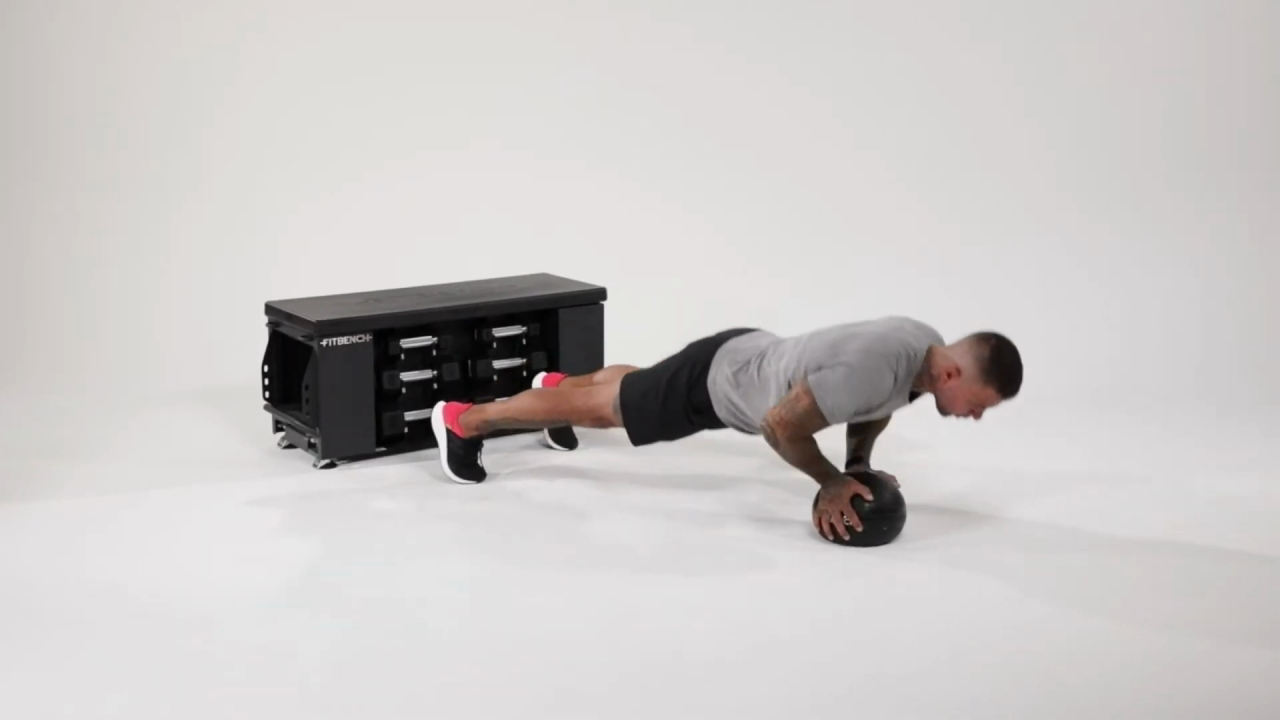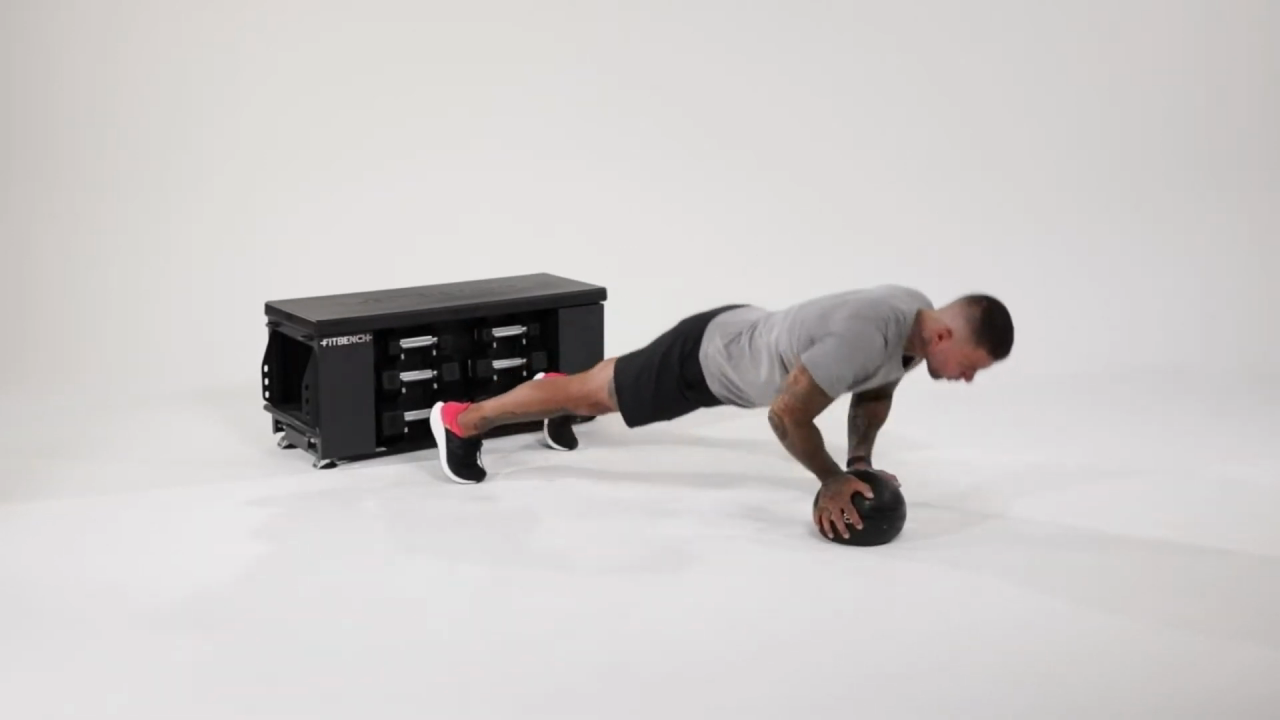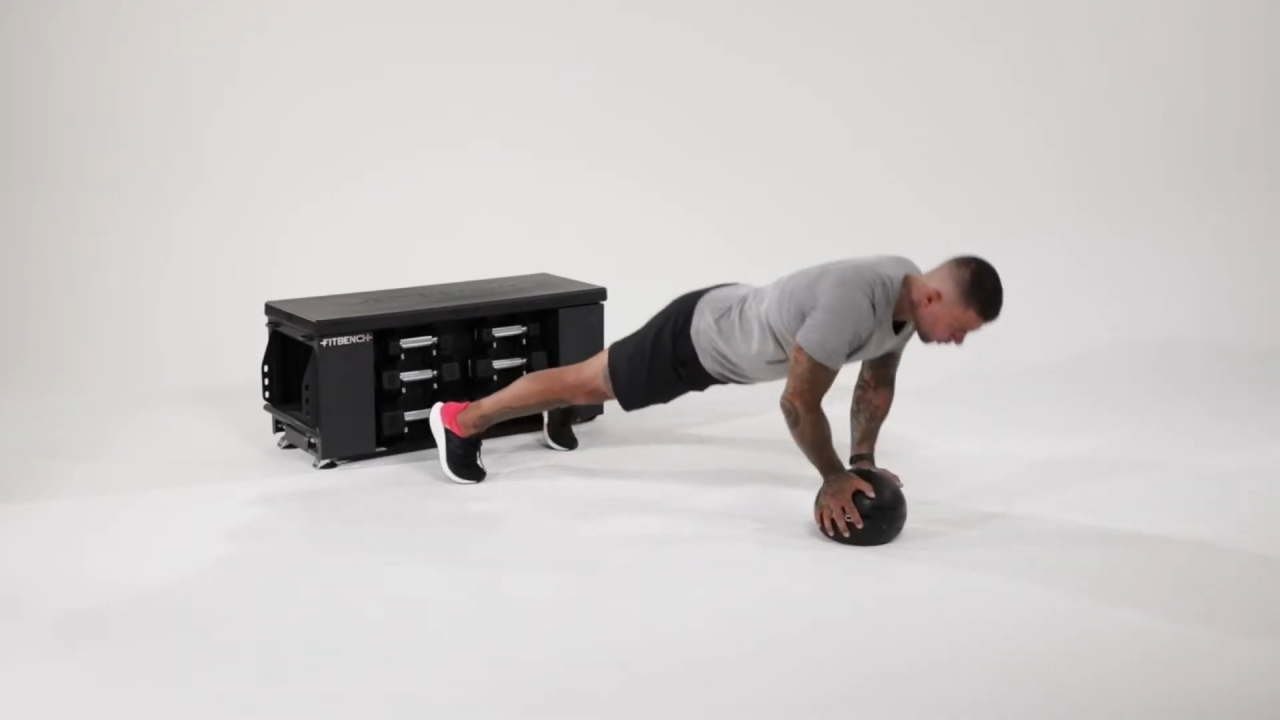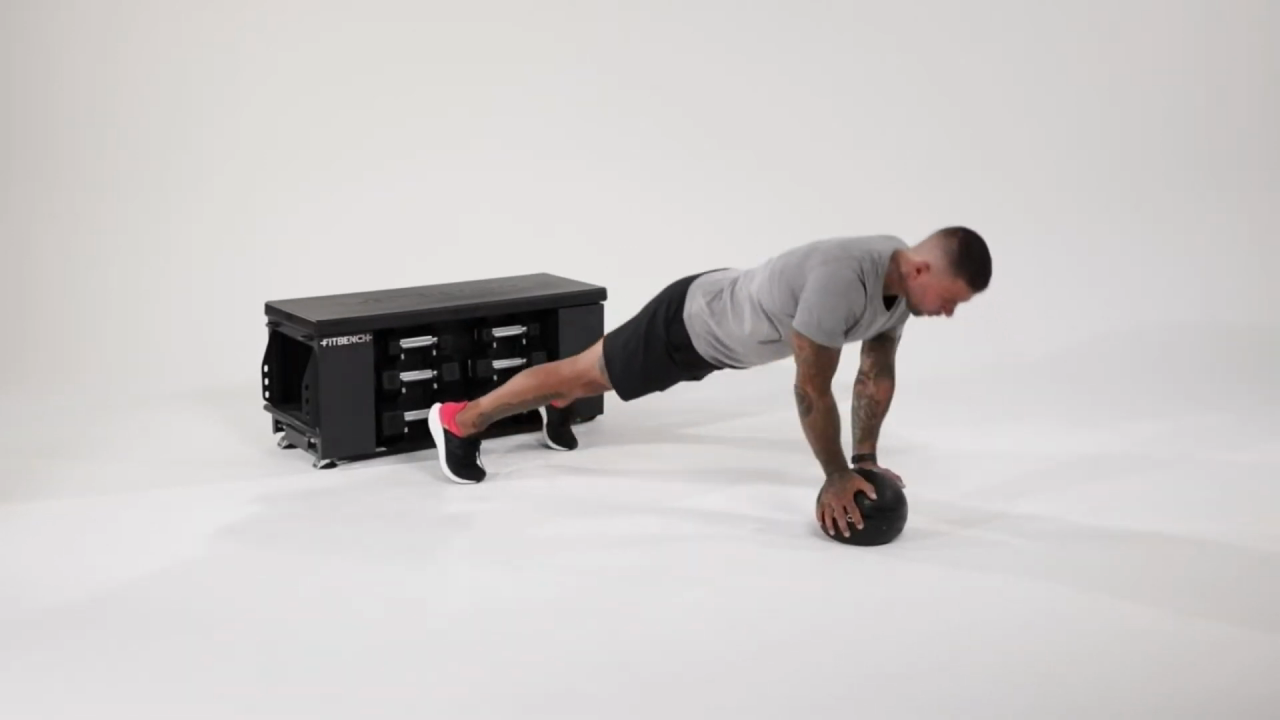
dt=0.1s
person 1, frame 1
left shoulder: (926, 348)
right shoulder: (873, 372)
right elbow: (778, 424)
left wrist: (859, 467)
right wrist: (832, 484)
left hip: (749, 358)
right hip: (716, 381)
left knee: (636, 383)
right knee: (596, 409)
left ankle: (559, 382)
right ankle: (462, 419)
person 1, frame 2
left shoulder: (917, 324)
right shoulder: (862, 339)
left elbow: (872, 395)
right elbow: (785, 415)
left wrist: (861, 465)
right wrist: (832, 482)
left hip: (738, 349)
right hip: (706, 356)
left knee: (623, 378)
right knee: (594, 394)
left ankle: (553, 382)
right ankle: (461, 422)
person 1, frame 3
left shoulder: (908, 296)
right shoulder: (852, 307)
left elbow: (877, 381)
right elbow: (797, 401)
left wrist: (863, 460)
right wrist: (835, 480)
left hip: (731, 330)
right hip: (700, 334)
left knee: (615, 369)
right knee: (590, 383)
left ankle: (557, 415)
right ankle: (460, 420)
person 1, frame 4
left shoulder: (900, 280)
right shoulder: (841, 280)
left elbow: (878, 374)
right elbow: (809, 389)
left wrist: (866, 461)
right wrist: (836, 480)
left hip: (723, 328)
right hip: (691, 321)
left knee: (604, 371)
right knee: (587, 372)
left ankle: (556, 408)
right ankle: (459, 421)
